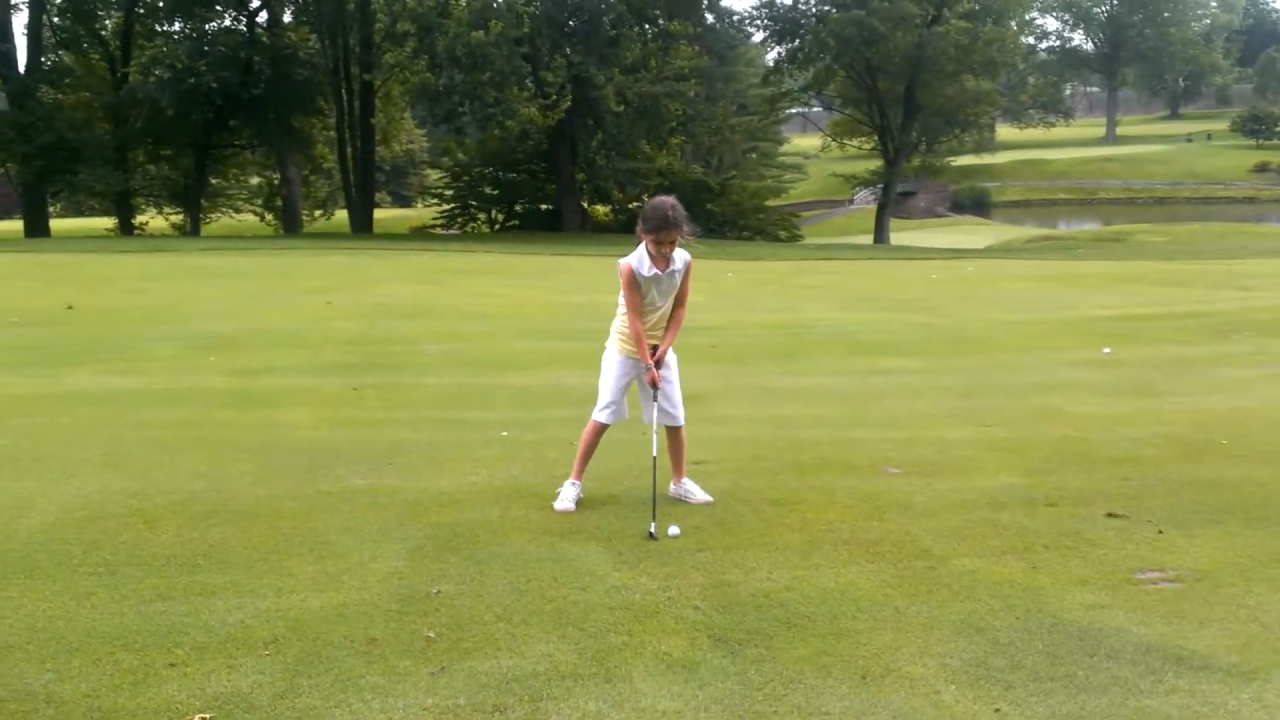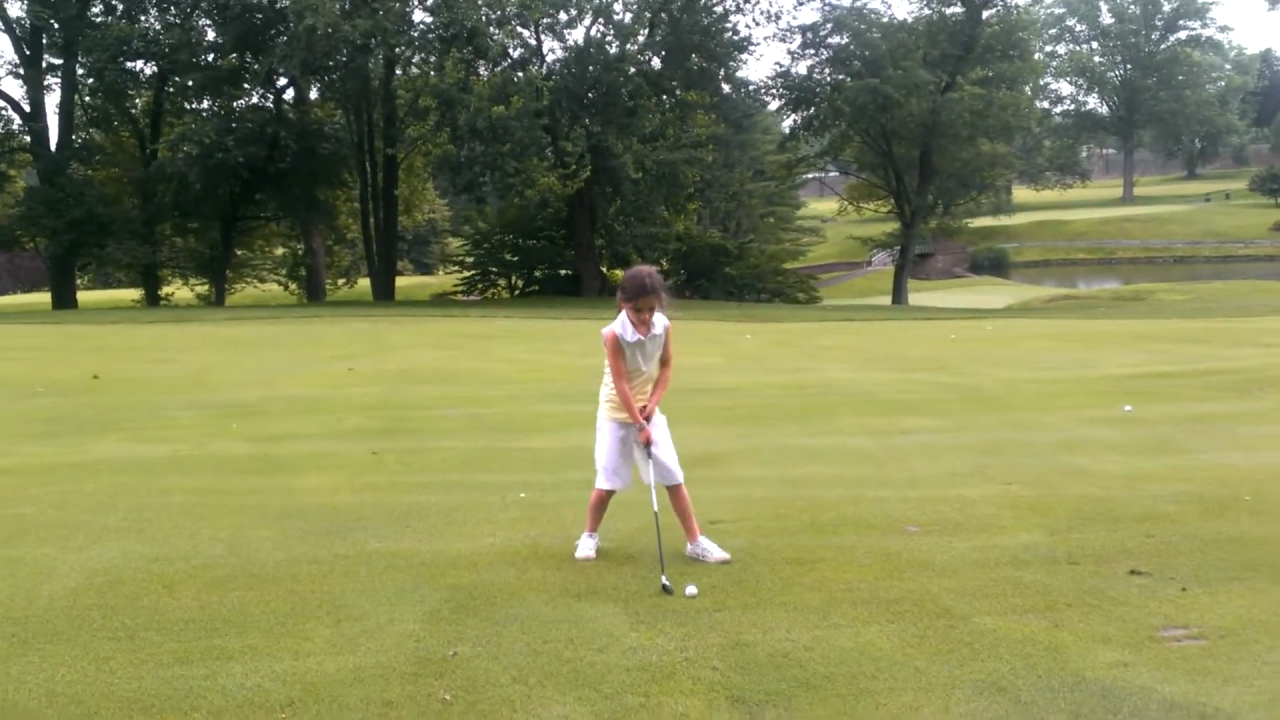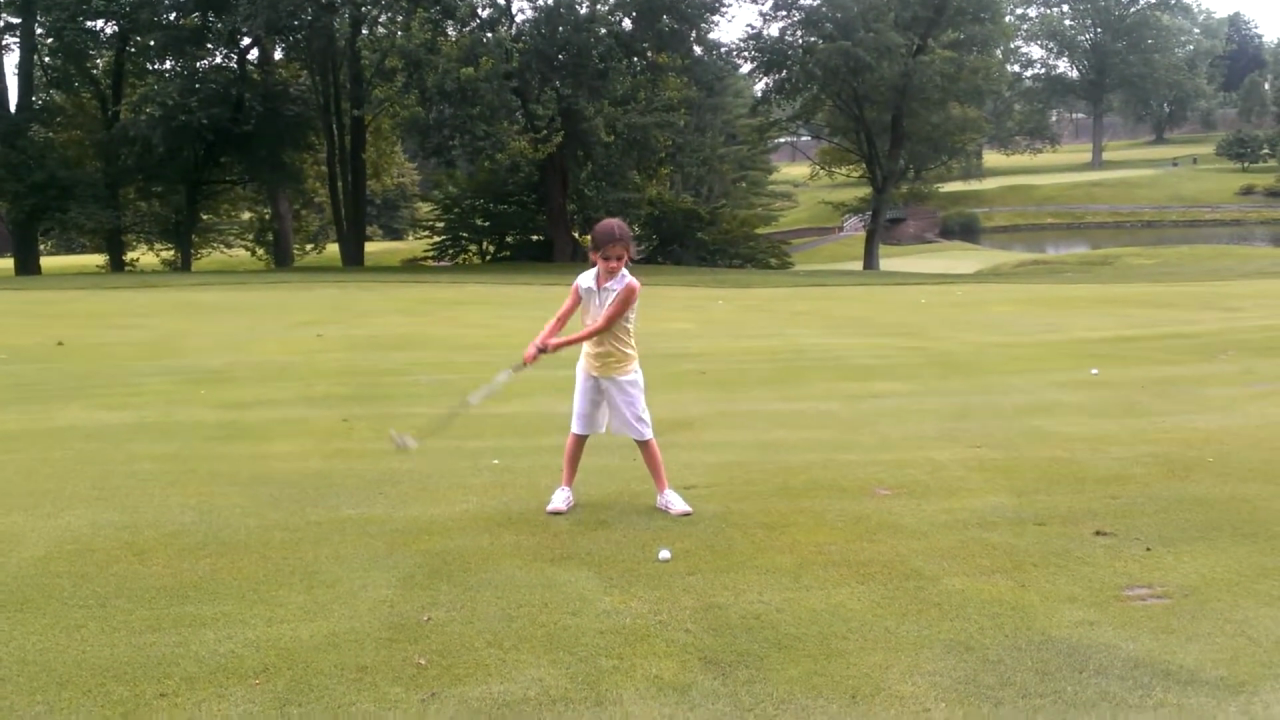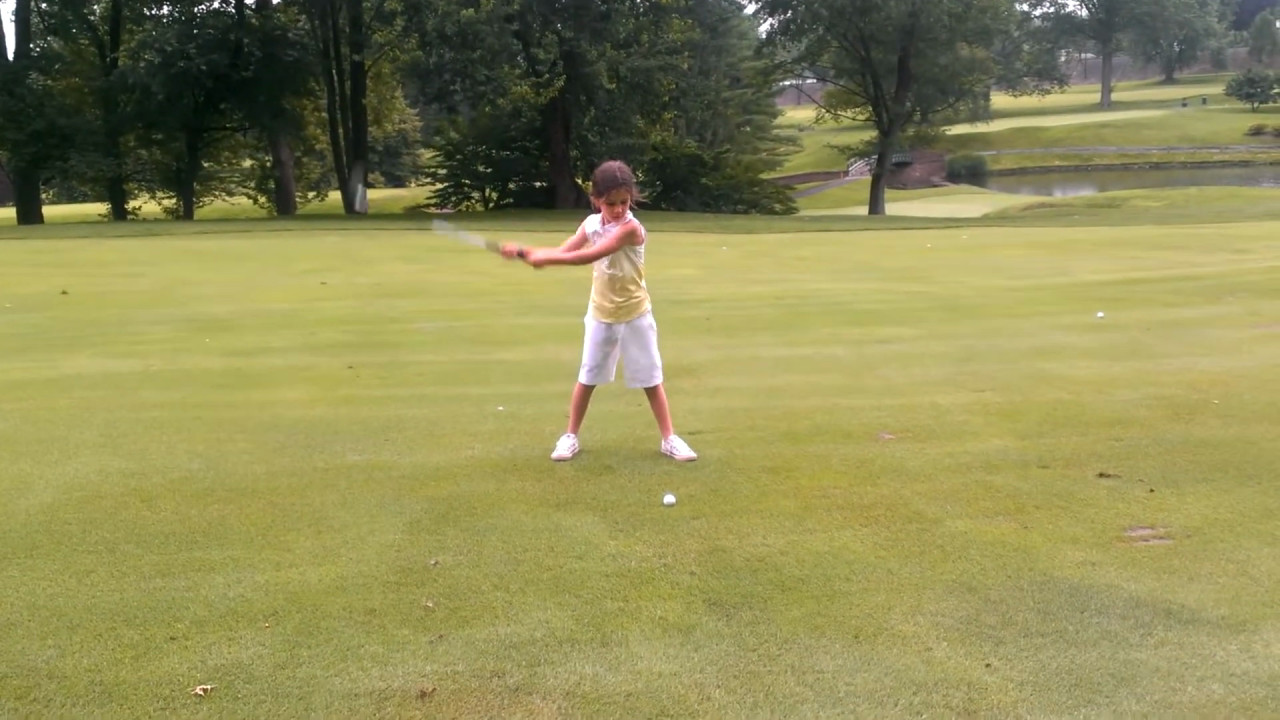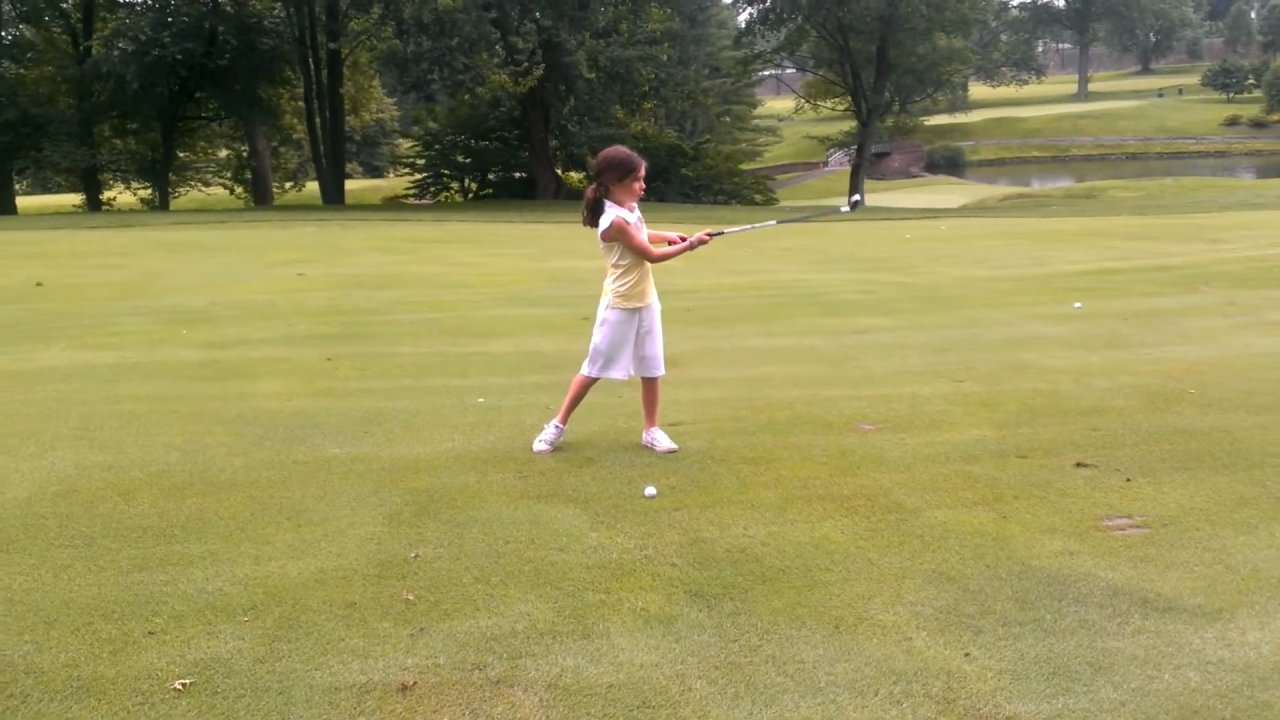
dt=1s
person 1, frame 1
left shoulder: (684, 262)
right shoulder: (630, 267)
left elbow: (680, 307)
right elbow: (634, 319)
left wrist: (664, 346)
right wrist: (646, 363)
left hip: (660, 349)
right hip: (625, 348)
left knee: (675, 417)
right knee: (602, 417)
left ankle: (680, 481)
right ankle: (573, 482)
person 1, frame 2
left shoulder: (662, 326)
right shoulder: (613, 334)
left elbow: (665, 367)
right elbow: (620, 384)
left wrist: (651, 405)
right wrist: (638, 424)
left hip: (649, 412)
right hip: (615, 415)
left knee: (674, 478)
right knee: (606, 484)
left ankle: (695, 541)
right ankle: (590, 536)
person 1, frame 3
left shoulder: (629, 286)
right shoulder: (583, 282)
left elbow: (601, 326)
right elbow: (560, 318)
left wrist: (561, 343)
right wrist: (539, 342)
left hip: (623, 370)
right hip: (589, 367)
left knee: (642, 432)
right knee: (578, 430)
left ankle: (664, 492)
right ankle: (565, 489)
person 1, frame 4
left shoulder: (631, 228)
right shoulder: (591, 224)
left elbow: (593, 254)
right elbow: (561, 251)
left wrist: (546, 258)
right wrist: (528, 251)
left hip: (634, 316)
right hip: (600, 315)
left knee: (651, 378)
right knee: (587, 378)
left ankle: (669, 438)
right ankle: (571, 436)
person 1, frame 5
left shoulder: (630, 209)
right shoulder: (615, 221)
right elbow: (651, 255)
left wrist: (669, 236)
right wrist: (689, 245)
left hip: (646, 302)
right hip: (619, 306)
left knee: (652, 369)
right knee: (593, 368)
left ankle: (651, 430)
right ankle: (558, 425)
